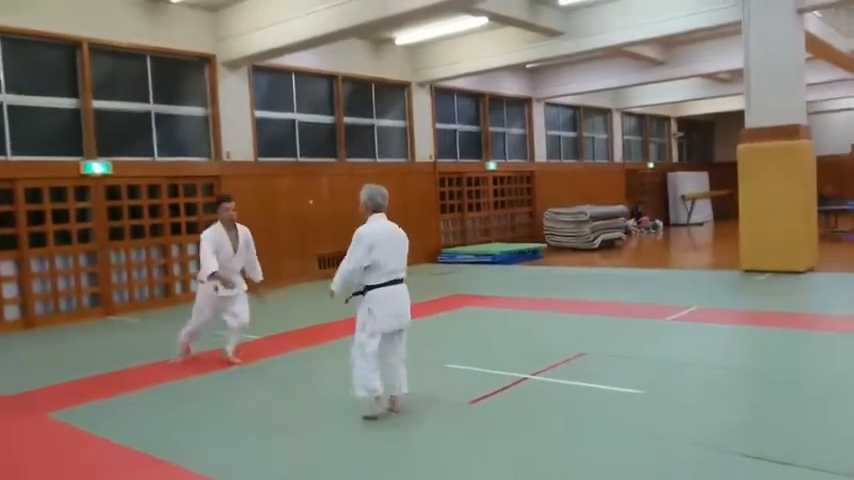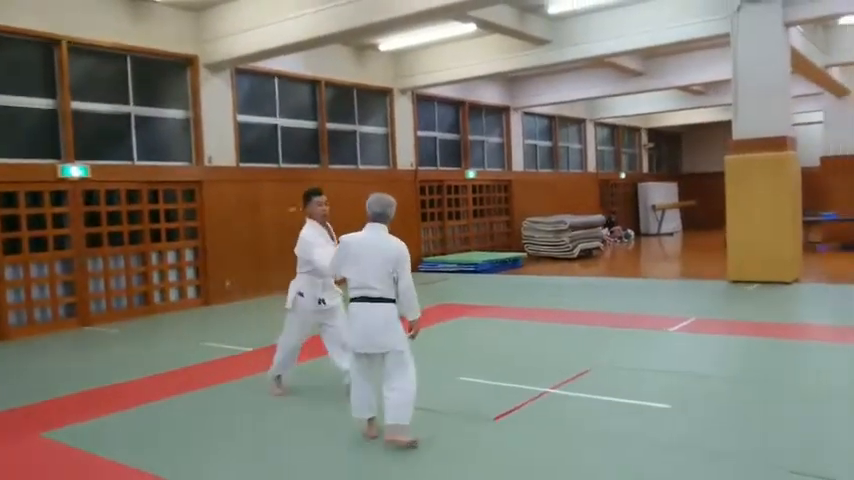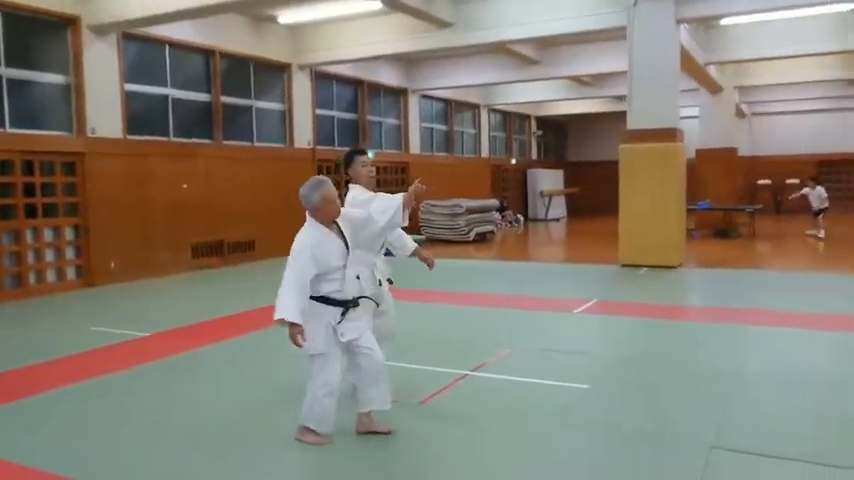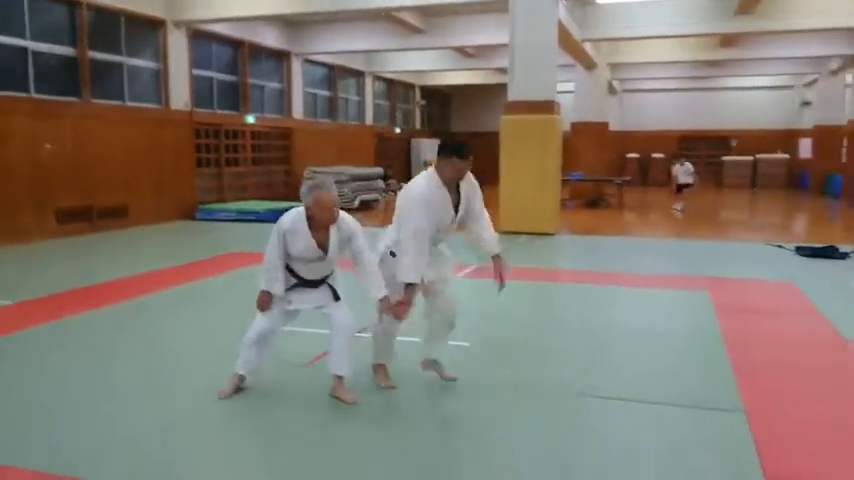
dt=0.7s
person 1, frame 1
left shoulder: (365, 232)
right shoulder: (397, 231)
left elbow: (351, 267)
left wrist: (336, 288)
left hip: (377, 299)
right hip: (399, 294)
left knee: (364, 351)
right knee: (394, 351)
left ankle: (378, 399)
right ankle: (396, 398)
person 1, frame 2
left shoulder: (348, 242)
right shoulder: (397, 246)
left elbow: (337, 270)
right elbow: (405, 287)
right wrist: (413, 317)
left hip: (358, 314)
right hip: (385, 316)
left knee: (361, 372)
right knee: (401, 373)
left ankle: (370, 424)
right ankle: (396, 429)
person 1, frame 3
left shoulder: (345, 219)
right shoulder: (307, 242)
left elbow: (376, 218)
right elbow: (294, 282)
left wrist: (406, 199)
right wrist: (291, 320)
left hip: (353, 310)
right hip: (324, 317)
left knee: (372, 361)
right knee: (327, 377)
left ankle: (365, 420)
right ankle: (308, 428)
person 1, frame 4
left shoulder: (347, 225)
right shoulder: (288, 224)
left elbow: (365, 261)
right elbow: (274, 259)
left wrist: (382, 297)
right wrist: (266, 291)
left hip: (325, 284)
right hip: (290, 284)
left knee: (344, 325)
right knee: (262, 328)
left ankle: (339, 384)
right ankle: (239, 378)
person 2, frame 1
left shoulder: (244, 232)
right shoulder: (210, 234)
left elbow: (251, 258)
right elbow: (207, 258)
left wrist: (256, 280)
right wrist: (218, 276)
left hip: (235, 283)
right hip: (211, 284)
left knee: (241, 320)
right knee: (199, 320)
left ankle: (230, 352)
right ankle: (185, 345)
person 2, frame 2
left shoulder: (327, 228)
right shoulder: (309, 235)
right elbow: (323, 261)
left hip: (327, 293)
right hip: (307, 294)
left knee: (340, 337)
right knee: (293, 339)
left ankle: (352, 380)
right ankle: (277, 375)
person 2, frame 3
left shoulder: (371, 198)
right shoulder: (356, 199)
right elbow: (386, 208)
left wrist: (416, 250)
left hip: (375, 269)
left knee: (384, 326)
person 2, frame 4
left shoulder: (468, 183)
right shoulder: (419, 192)
left elbow: (478, 219)
right elbow: (414, 242)
left wrist: (496, 257)
right wrist: (410, 288)
left hip: (434, 252)
right hip: (400, 256)
left knee: (446, 311)
right knee: (392, 315)
left ankle: (430, 357)
right ankle: (380, 364)
